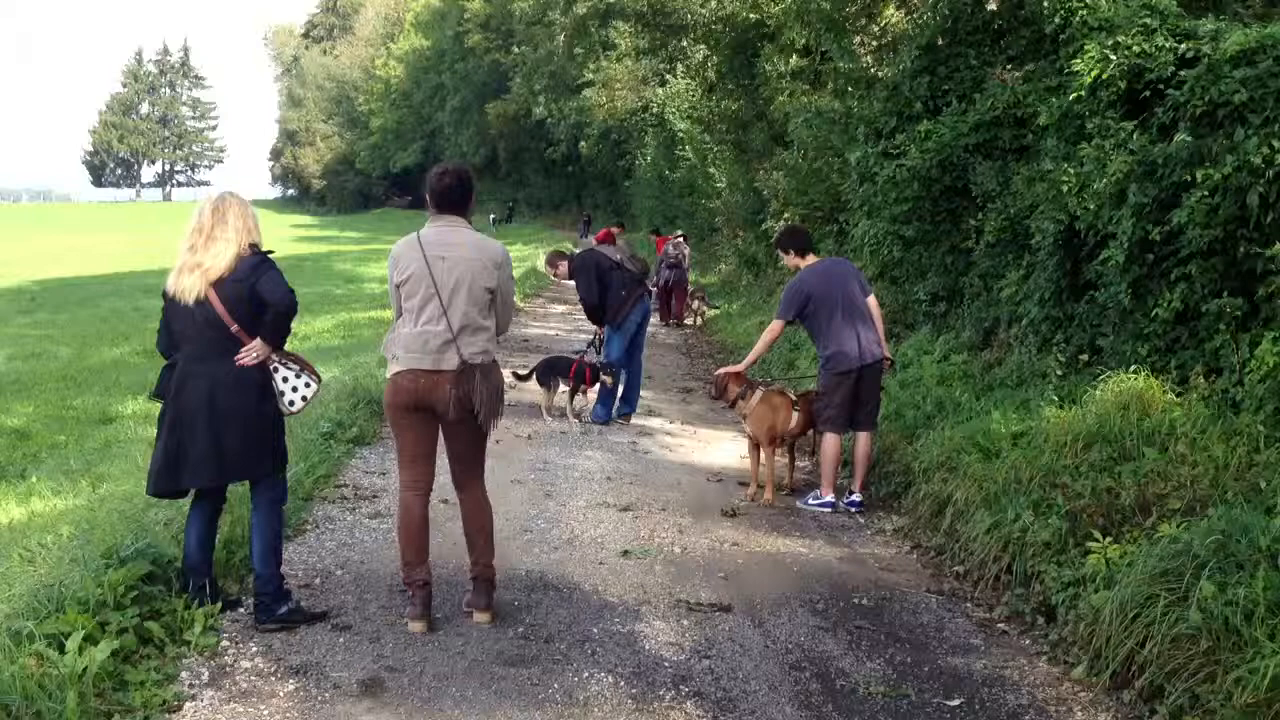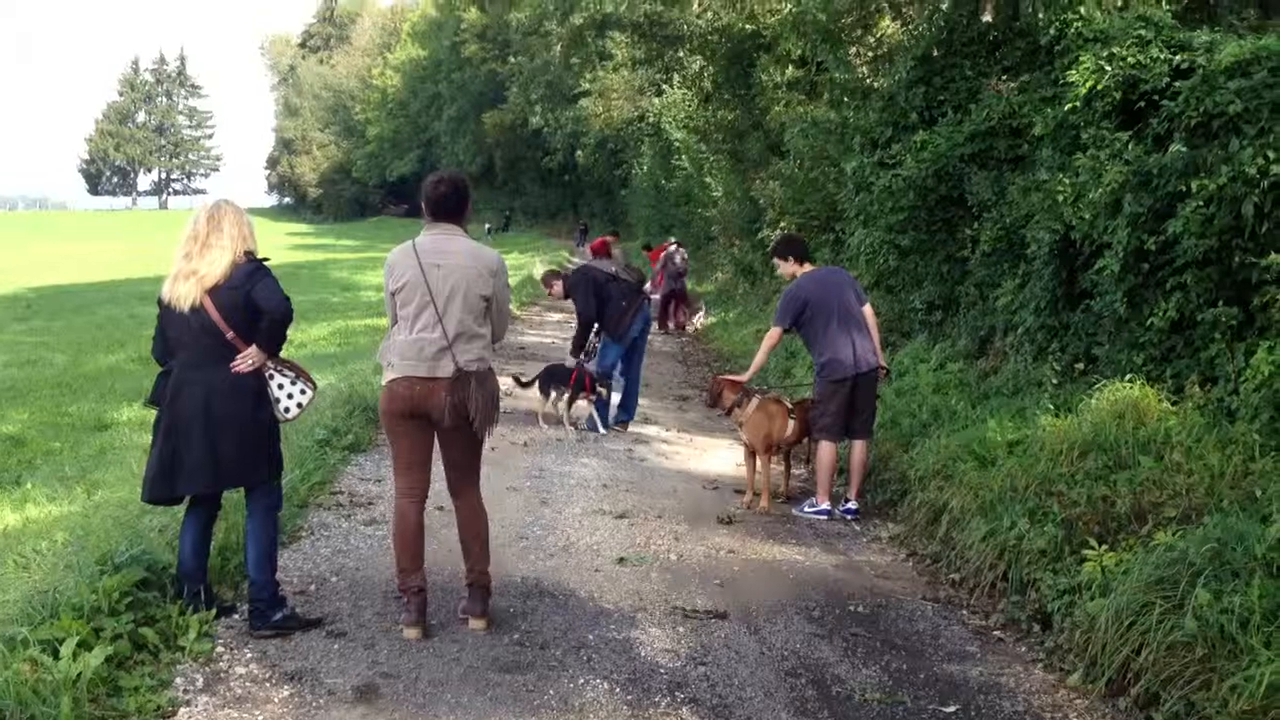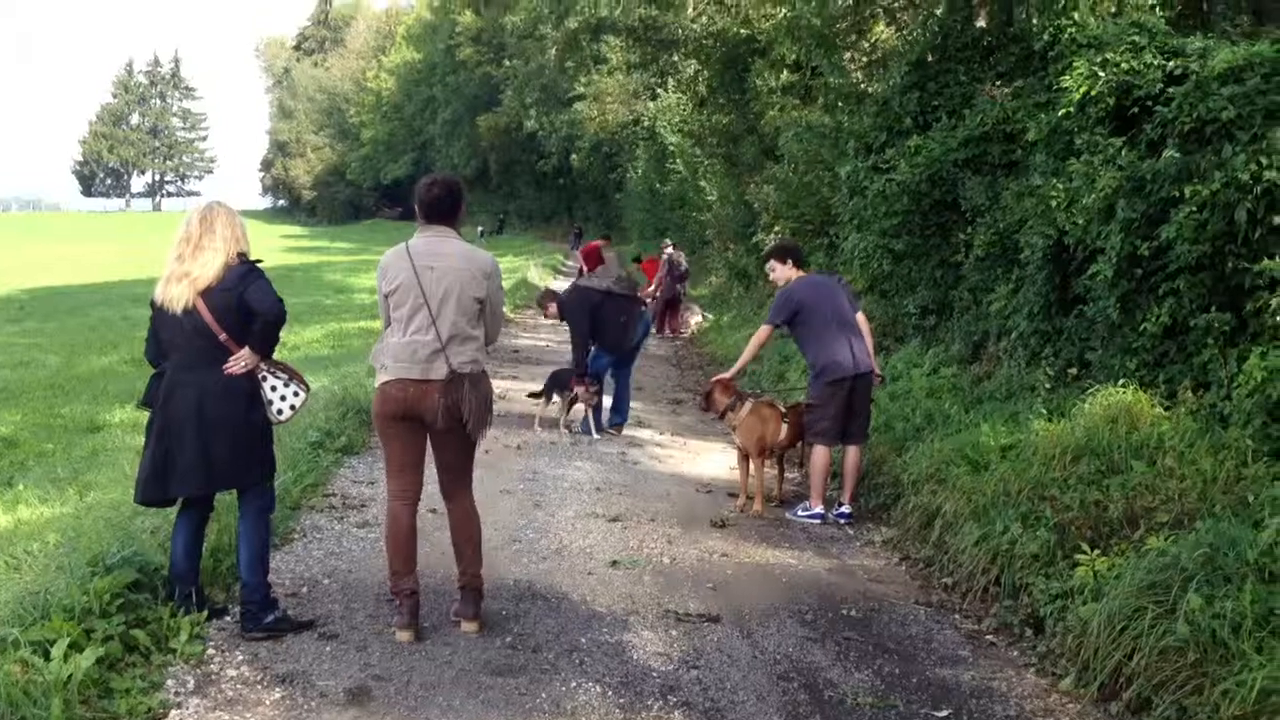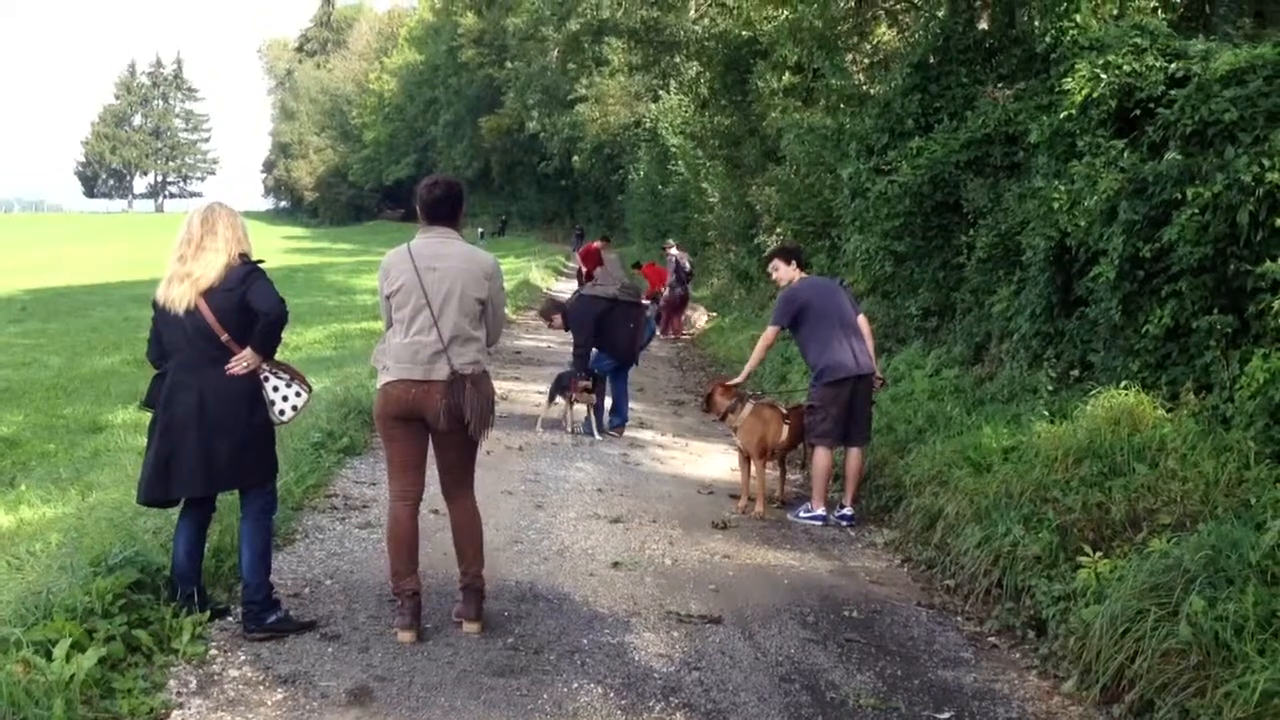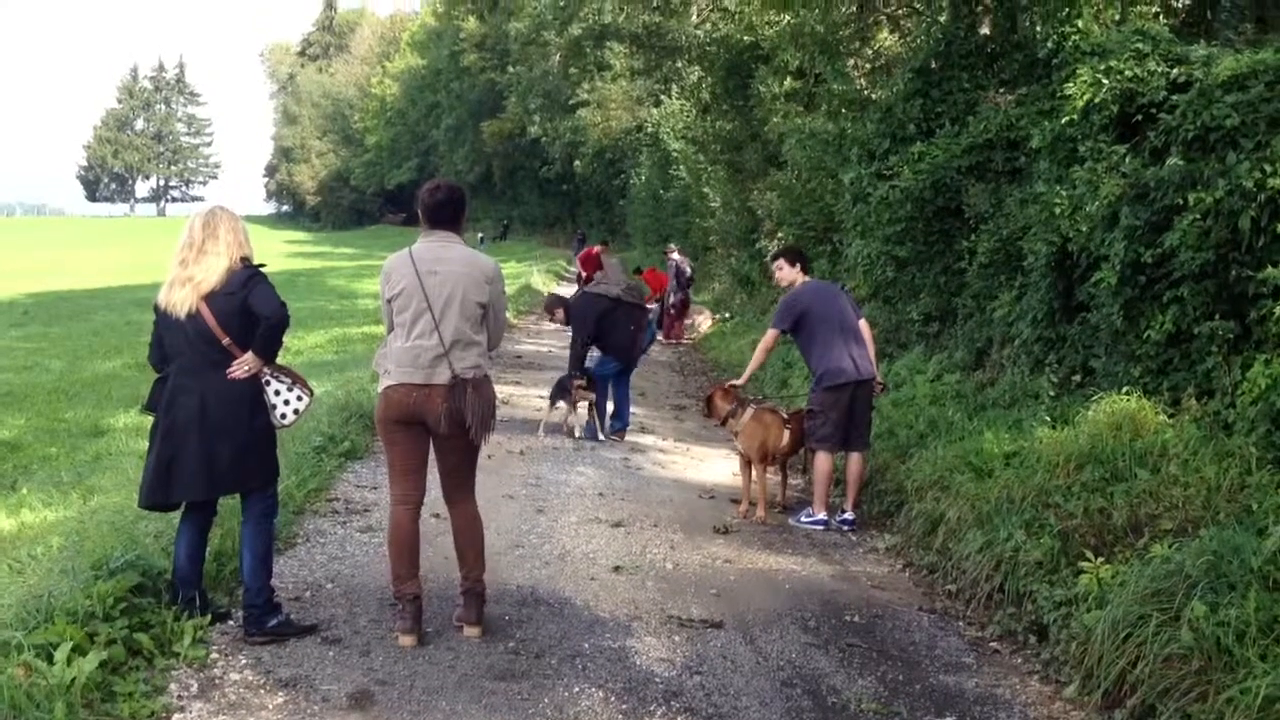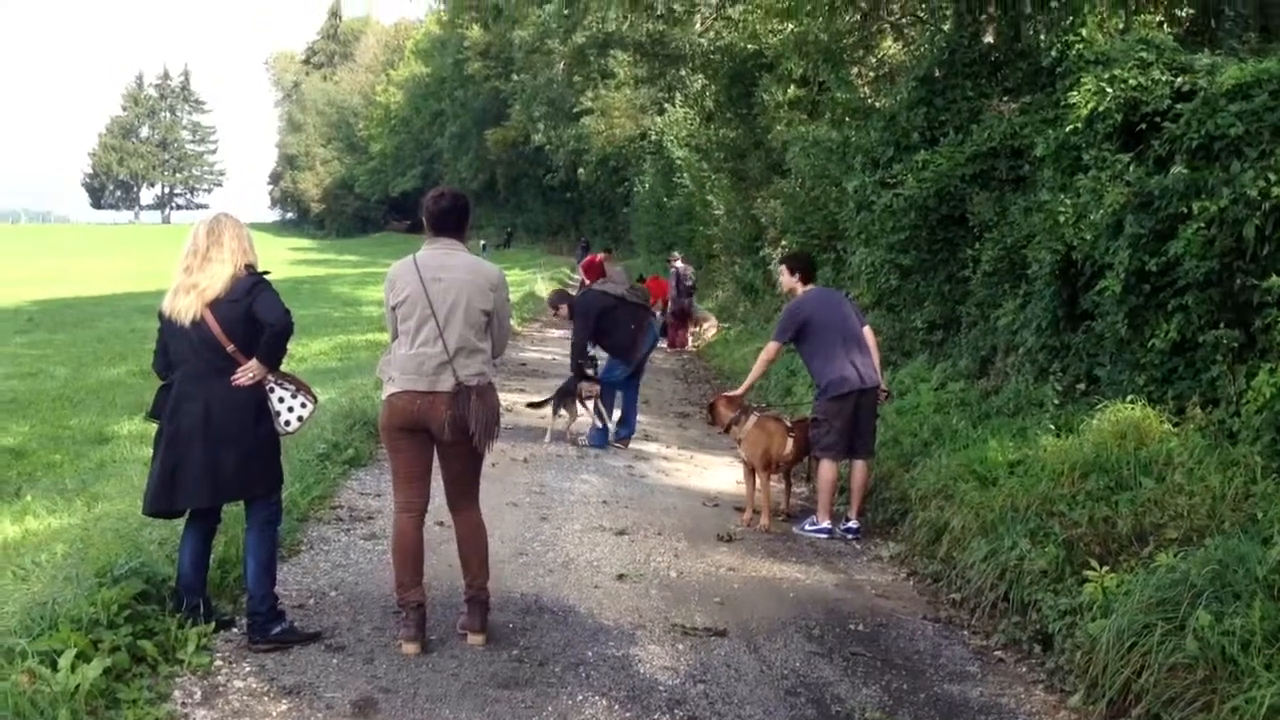
dt=0.2s
person 1, frame 1
left shoulder: (403, 250)
right shoulder: (492, 253)
left elbow: (398, 314)
right elbow: (503, 322)
left hip: (410, 374)
right hip: (469, 376)
left knee: (414, 485)
right knee: (471, 484)
left ankle: (418, 596)
right ankle: (482, 589)
person 1, frame 2
left shoulder: (398, 258)
right shoulder: (488, 261)
left elbow: (393, 322)
right elbow: (498, 330)
left hip: (405, 382)
right hip: (464, 384)
left knee: (409, 492)
right knee: (466, 490)
left ankle: (412, 603)
right ankle: (477, 595)
person 1, frame 3
left shoulder: (392, 261)
right shoulder: (482, 264)
left elbow: (387, 325)
right elbow: (491, 333)
left hip: (398, 384)
right hip: (458, 386)
left knee: (401, 495)
right knee: (459, 493)
left ankle: (405, 605)
right ankle: (469, 598)
person 1, frame 4
left shoulder: (393, 261)
right shoulder: (483, 264)
left elbow: (388, 325)
right elbow: (493, 333)
left hip: (399, 385)
right hip: (460, 387)
left knee: (403, 495)
right knee: (460, 493)
left ankle: (406, 606)
right ankle: (471, 599)
person 1, frame 5
left shoulder: (395, 265)
right shoulder: (485, 268)
left elbow: (390, 328)
right elbow: (495, 337)
left hip: (401, 389)
right hip: (461, 391)
left knee: (404, 499)
right knee: (462, 497)
left ankle: (407, 610)
right ankle: (472, 602)
person 1, frame 6
left shoulder: (399, 273)
right shoulder: (489, 276)
left elbow: (394, 336)
right elbow: (499, 344)
left hip: (405, 396)
right hip: (465, 399)
left knee: (408, 507)
right knee: (466, 506)
left ankle: (411, 618)
right ankle: (476, 611)
person 2, frame 1
left shoulder: (179, 277)
right shoulder: (252, 265)
left elbow: (166, 345)
right elbow: (283, 301)
right wrist: (269, 342)
left hip: (193, 400)
right hip: (243, 399)
left knee: (207, 494)
right knee: (267, 495)
left ankle: (198, 592)
right ankle: (271, 602)
person 2, frame 2
left shoulder: (175, 285)
right shoulder: (247, 272)
left elbow: (161, 352)
right elbow: (279, 309)
right wrist: (264, 349)
left hip: (188, 406)
right hip: (238, 405)
left knee: (202, 500)
right knee: (262, 502)
left ankle: (193, 598)
right ankle: (265, 609)
person 2, frame 3
left shoulder: (168, 286)
right shoulder: (240, 274)
left elbow: (154, 354)
right elbow: (272, 311)
right wrist: (257, 352)
left hip: (181, 408)
right hip: (231, 407)
left knee: (195, 502)
right knee: (255, 504)
left ankle: (184, 600)
right ankle: (257, 612)
person 2, frame 4
left shoulder: (169, 287)
right shoulder: (242, 275)
left elbow: (156, 355)
right elbow: (274, 311)
right wrist: (259, 352)
left hip: (183, 408)
right hip: (234, 407)
left knee: (196, 502)
right knee: (257, 504)
left ankle: (187, 600)
right ankle: (259, 611)
person 2, frame 5
left shoulder: (170, 291)
right shoulder: (243, 278)
left elbow: (158, 358)
right elbow: (275, 315)
right wrist: (260, 356)
left hip: (185, 412)
right hip: (235, 411)
left knee: (197, 506)
right knee: (258, 508)
left ankle: (187, 603)
right ankle: (260, 615)
person 2, frame 6
left shoulder: (175, 298)
right shoulder: (247, 286)
left elbow: (162, 366)
right elbow: (280, 322)
right wrist: (264, 363)
left hip: (189, 419)
right hip: (239, 419)
left knee: (202, 513)
right knee: (262, 515)
left ankle: (191, 610)
right ankle: (264, 623)
person 3, frame 1
left shoulder: (799, 285)
right shoulder: (845, 266)
left elbow: (773, 331)
right elbow: (874, 306)
left wrist: (743, 365)
right wrist: (883, 348)
left hip: (839, 361)
right hip: (871, 356)
left knee: (831, 428)
right knee: (864, 427)
left ankle: (826, 495)
right ankle: (855, 494)
person 3, frame 2
left shoulder: (796, 292)
right shoulder: (841, 275)
left elbow: (772, 339)
right elbow: (869, 315)
left wrist: (748, 375)
right wrist: (879, 356)
left hip: (835, 369)
right hip: (866, 364)
left knee: (827, 436)
right knee: (860, 436)
left ankle: (822, 503)
right ankle: (851, 502)
person 3, frame 3
left shoulder: (789, 294)
right shoulder: (833, 283)
left elbow: (760, 337)
right elbow: (862, 322)
left wrist: (733, 371)
right wrist: (873, 363)
left hip: (831, 371)
right hip: (861, 368)
left knee: (821, 439)
right knee: (853, 440)
left ankle: (815, 506)
right ankle: (845, 506)
person 3, frame 4
left shoulder: (791, 294)
right shoulder: (834, 285)
left elbow: (767, 340)
right elbow: (863, 324)
left wrist: (742, 376)
right wrist: (874, 367)
left hip: (833, 373)
right hip: (862, 370)
left knee: (823, 441)
right knee: (855, 442)
left ankle: (817, 508)
right ankle: (847, 508)
person 3, frame 5
left shoulder: (793, 299)
right shoulder: (836, 290)
left elbow: (767, 343)
right elbow: (865, 329)
left wrist: (743, 378)
right wrist: (875, 372)
left hip: (833, 378)
right hip: (862, 375)
left knee: (824, 446)
right knee: (856, 446)
left ankle: (818, 513)
right ankle: (848, 513)
person 3, frame 6
left shoulder: (796, 309)
right shoulder: (840, 297)
left elbow: (769, 354)
right elbow: (869, 336)
left wrist: (743, 388)
right wrist: (879, 379)
left hip: (837, 387)
right hip: (866, 383)
left knee: (828, 454)
right knee: (860, 455)
left ankle: (823, 521)
right ankle: (852, 521)
